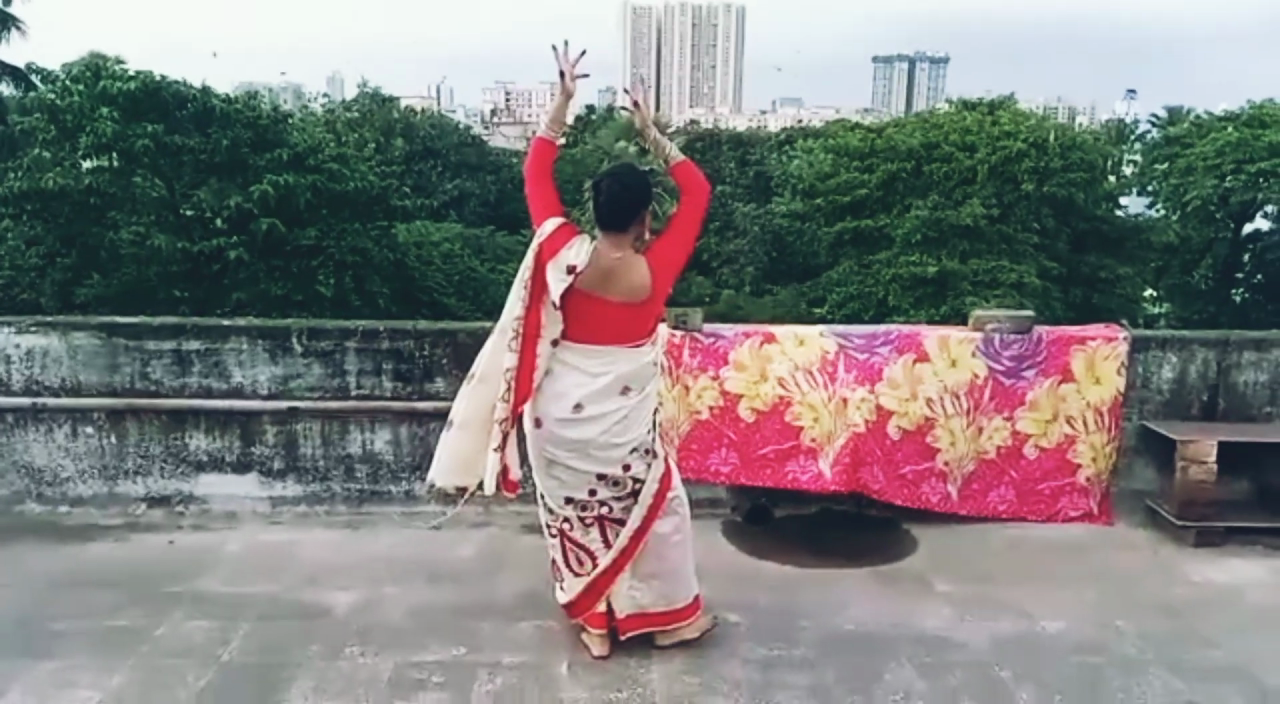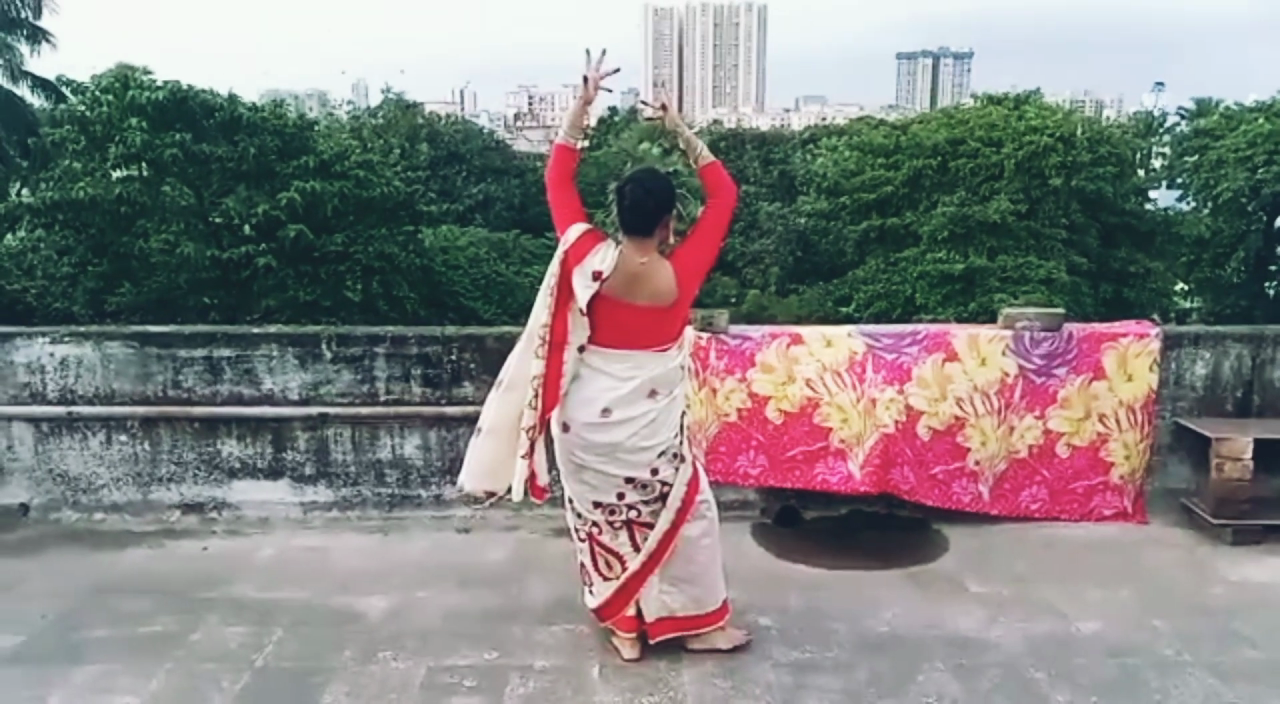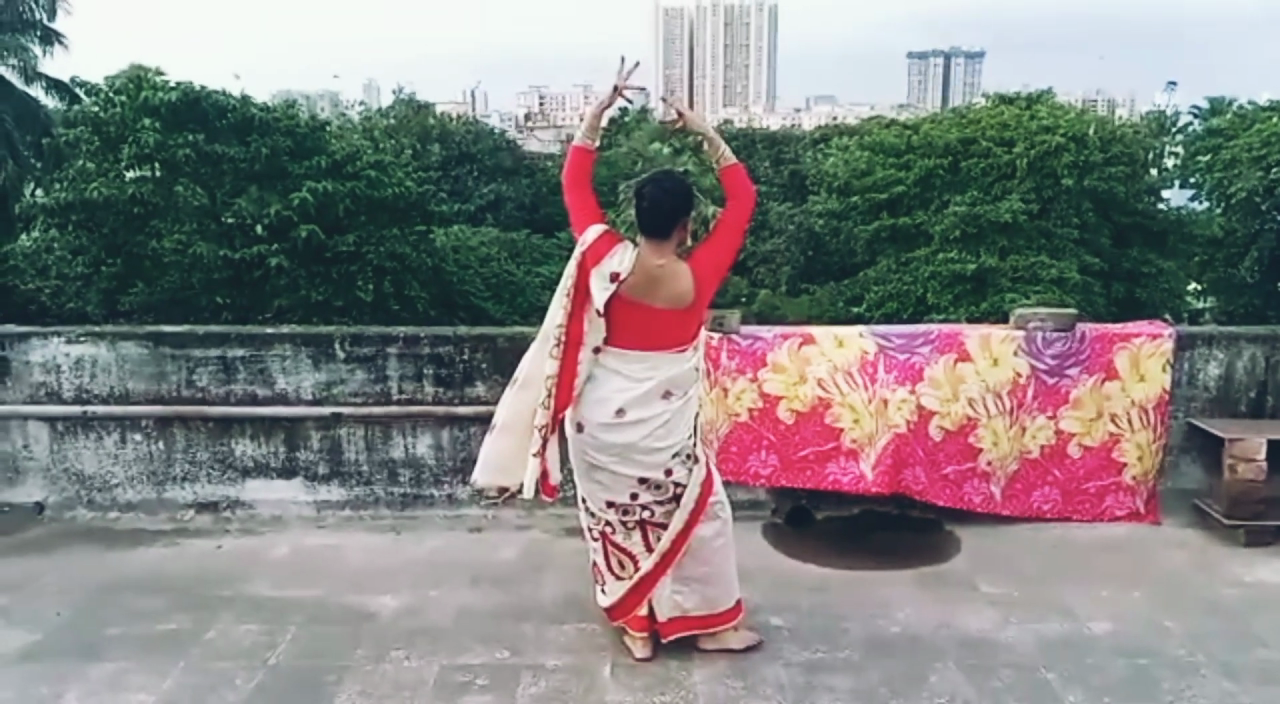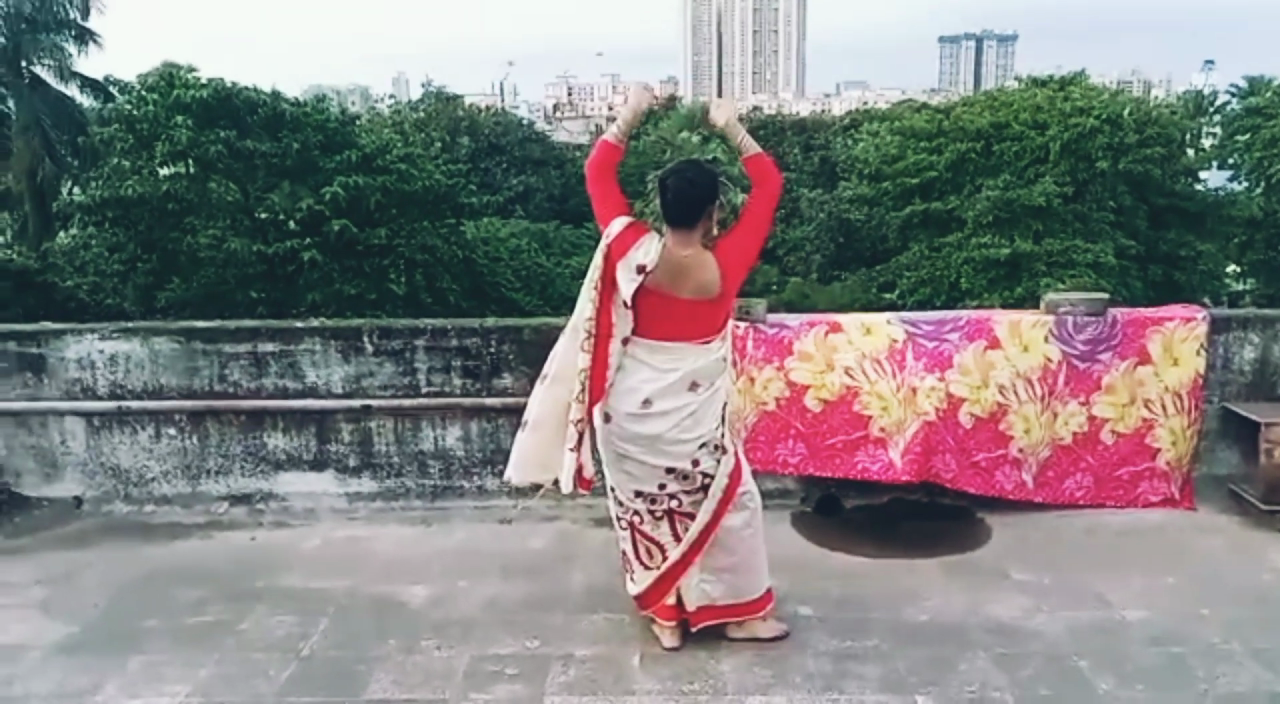
dt=1s
person 1, frame 1
left shoulder: (564, 256)
right shoulder: (656, 271)
left elbow: (536, 173)
right elbow: (697, 191)
left wrist: (563, 99)
right wrist: (650, 130)
left hip: (559, 419)
right hip: (623, 426)
left knee: (574, 517)
right knee: (658, 509)
left ankle: (595, 623)
right ankle: (670, 615)
person 1, frame 2
left shoulder: (588, 260)
right shoulder: (680, 275)
left elbow: (557, 179)
right elbow: (724, 194)
left wrist: (583, 103)
right wrist: (681, 131)
left hip: (587, 423)
right hip: (650, 428)
left knee: (603, 521)
right knee: (686, 514)
left ankle: (623, 626)
right ankle: (699, 621)
person 1, frame 3
left shoulder: (606, 261)
right shoulder: (698, 277)
left elbow: (574, 181)
right elbow: (743, 197)
left wrist: (600, 108)
right wrist: (706, 132)
left hip: (601, 424)
right hip: (663, 430)
left knee: (615, 521)
right knee: (701, 514)
left ankle: (635, 626)
right ankle: (711, 622)
person 1, frame 4
left shoulder: (631, 253)
right shoulder: (725, 268)
left elbow: (597, 174)
right elbow: (769, 185)
left wrist: (630, 115)
right wrist: (732, 126)
left hip: (628, 416)
right hip: (692, 423)
left knee: (643, 513)
right knee: (729, 505)
left ankle: (665, 617)
right ankle: (742, 612)
